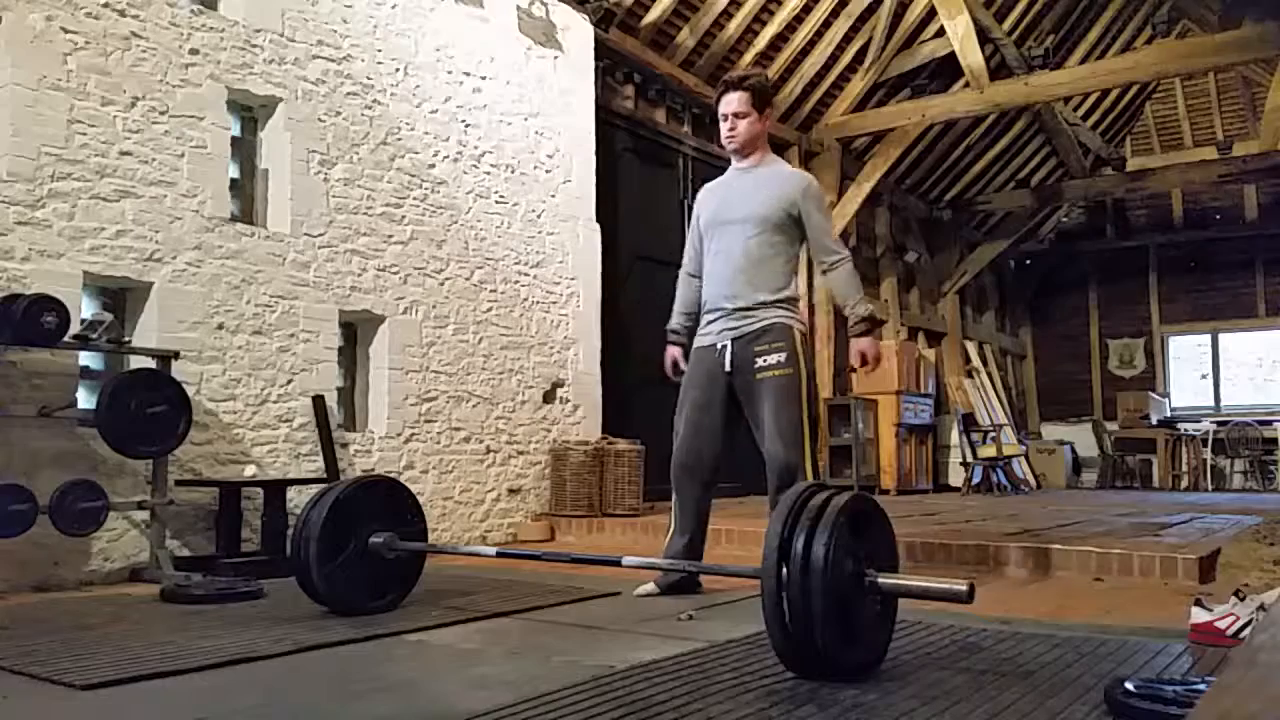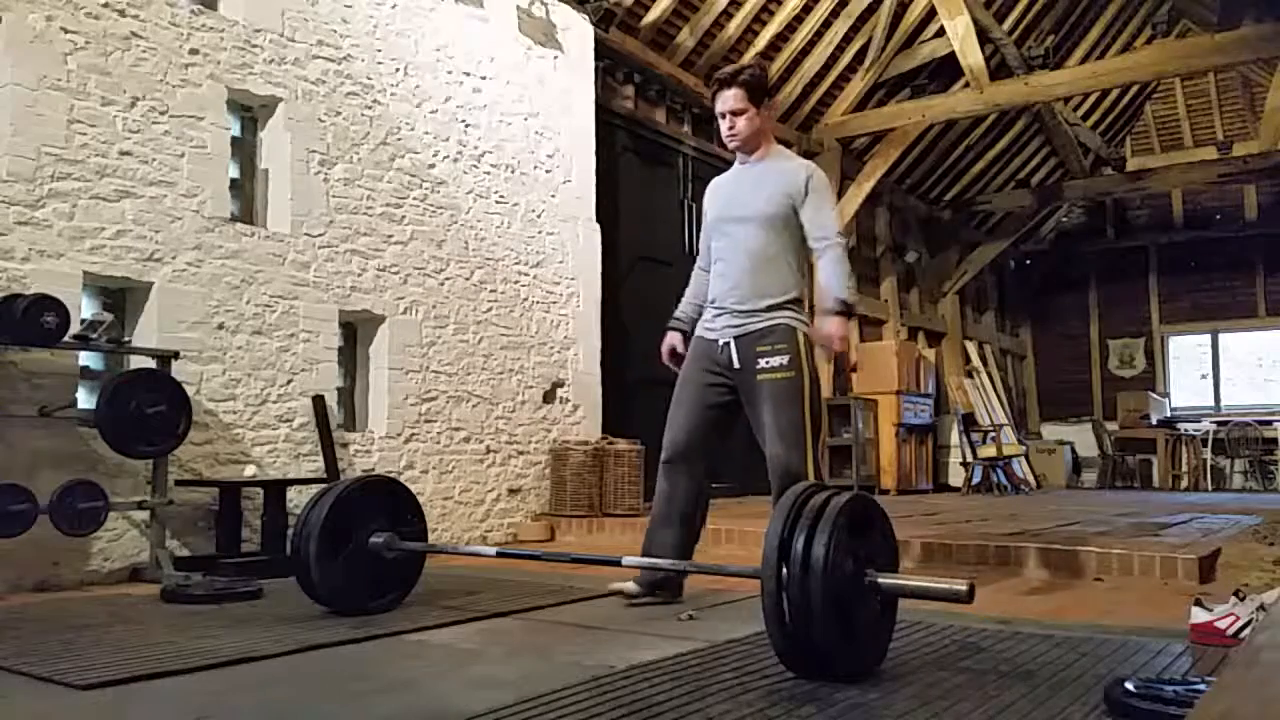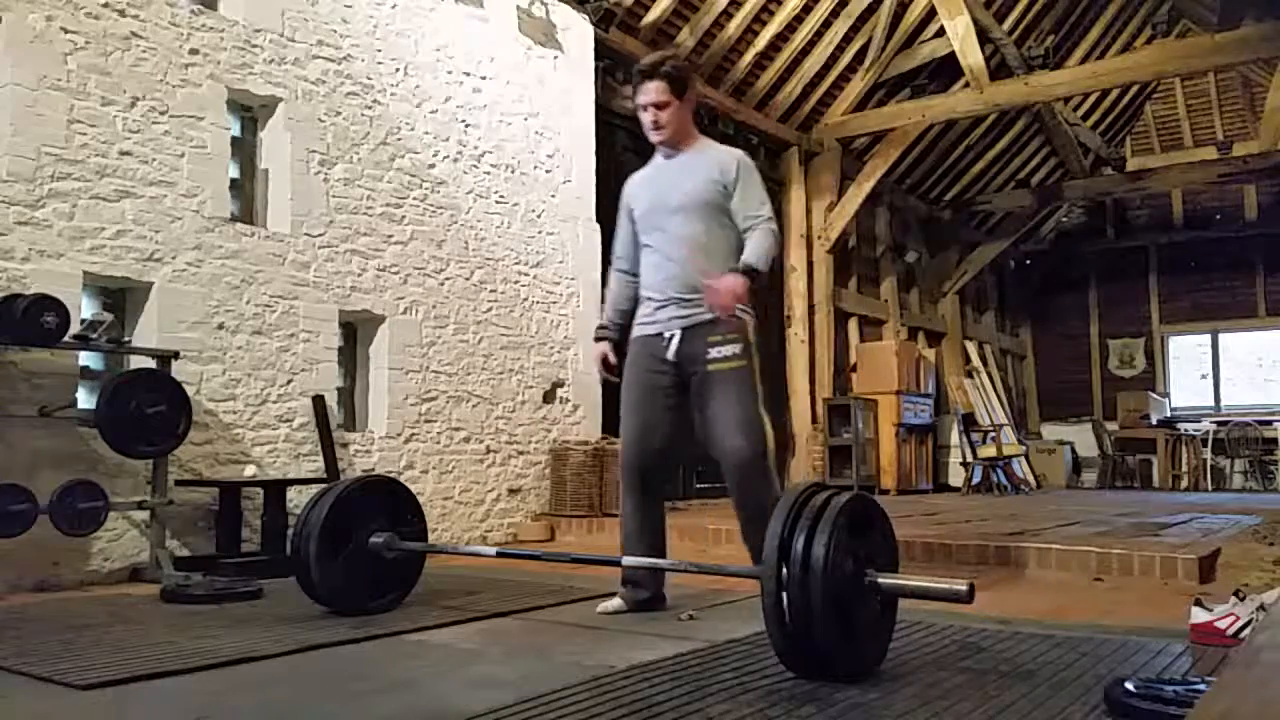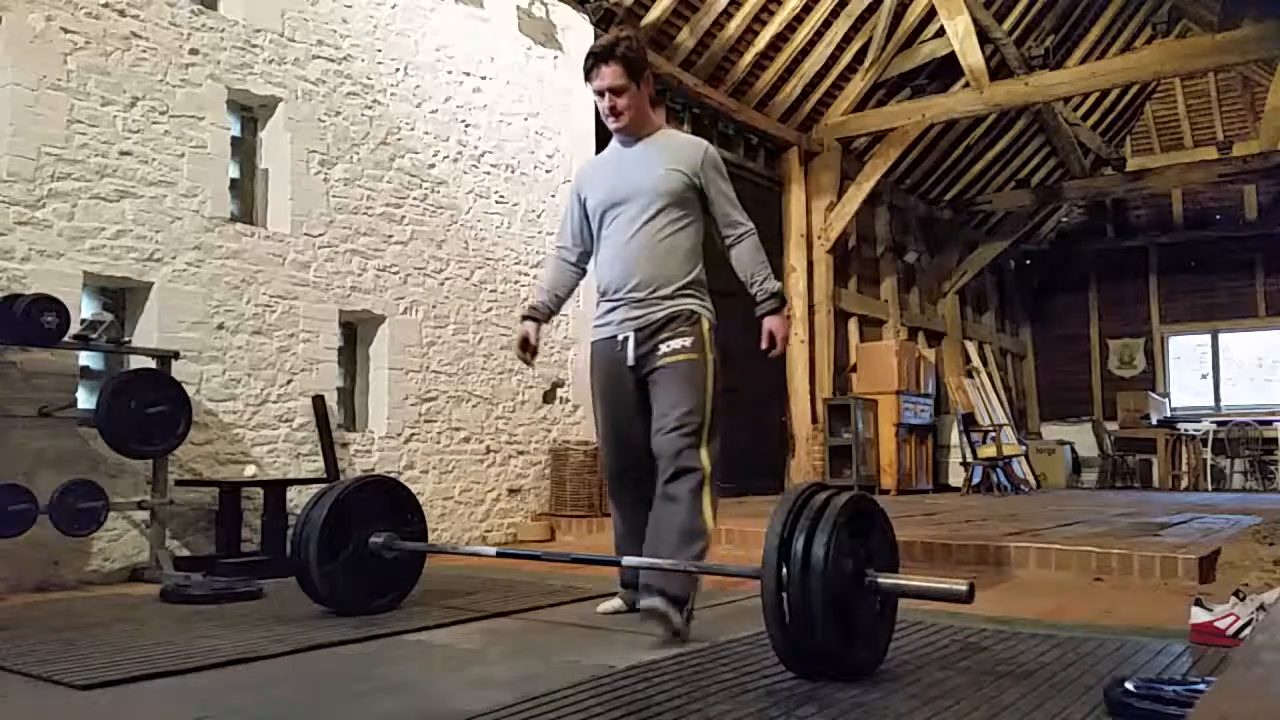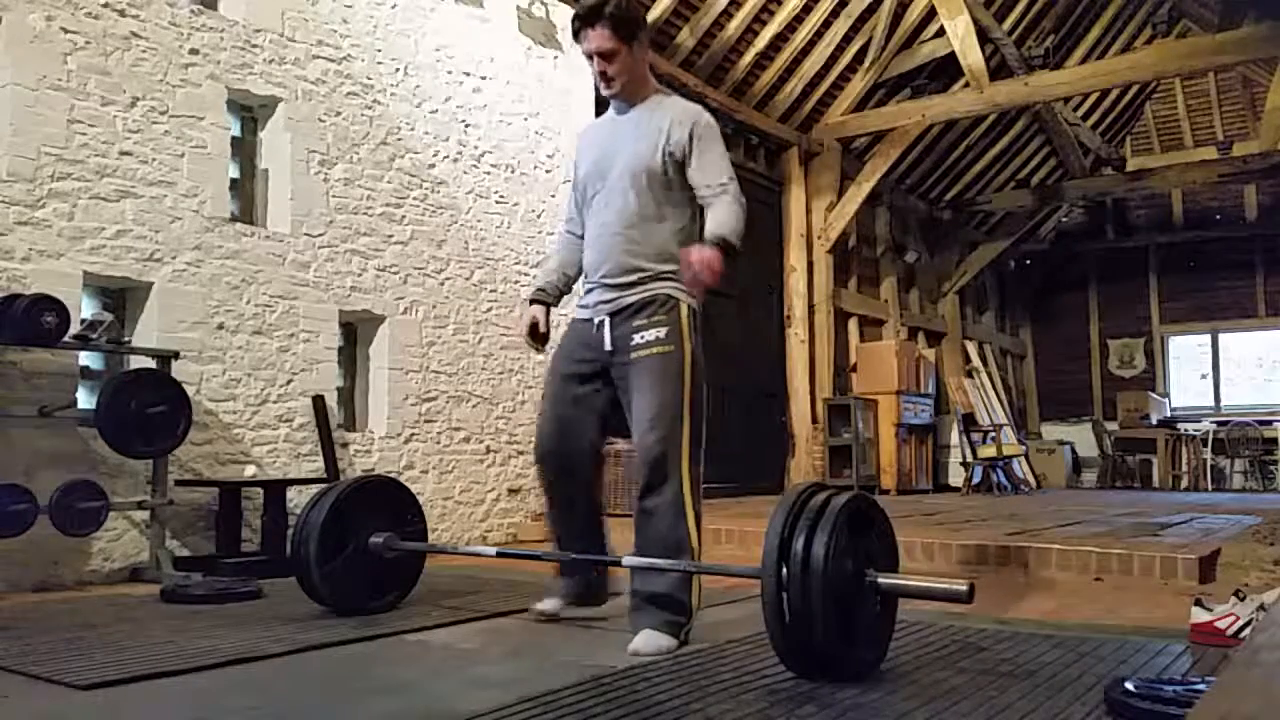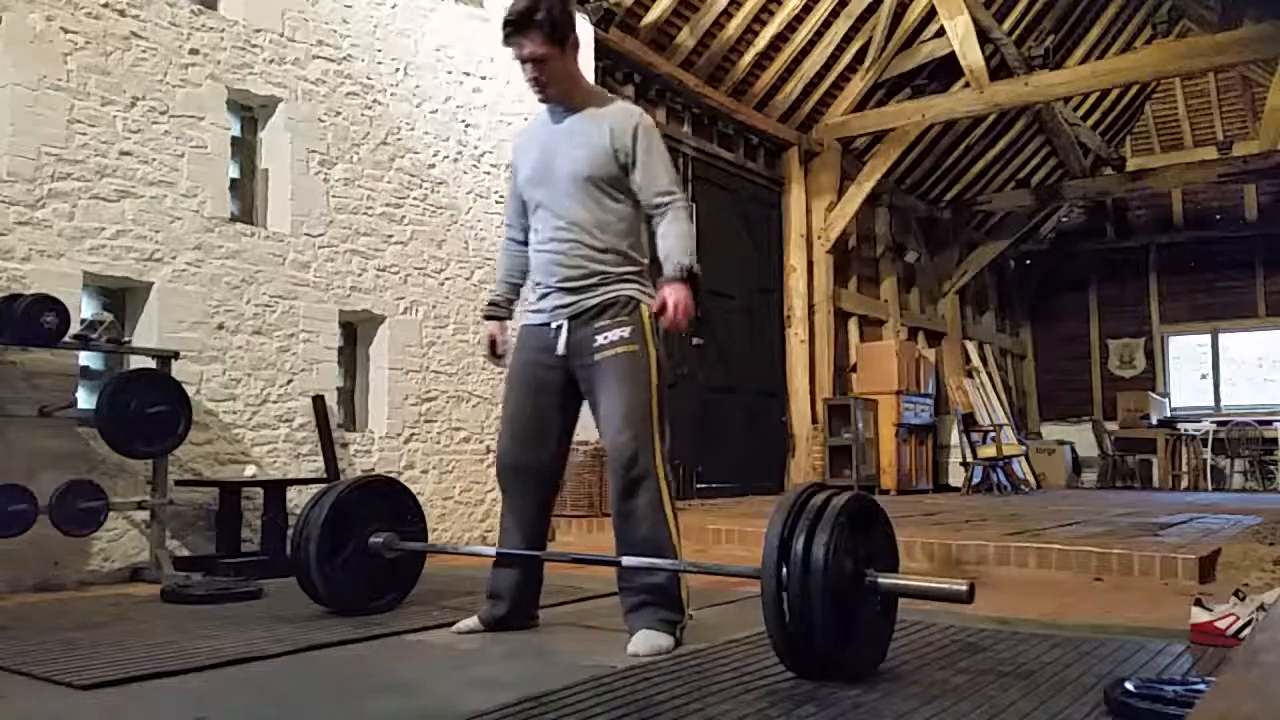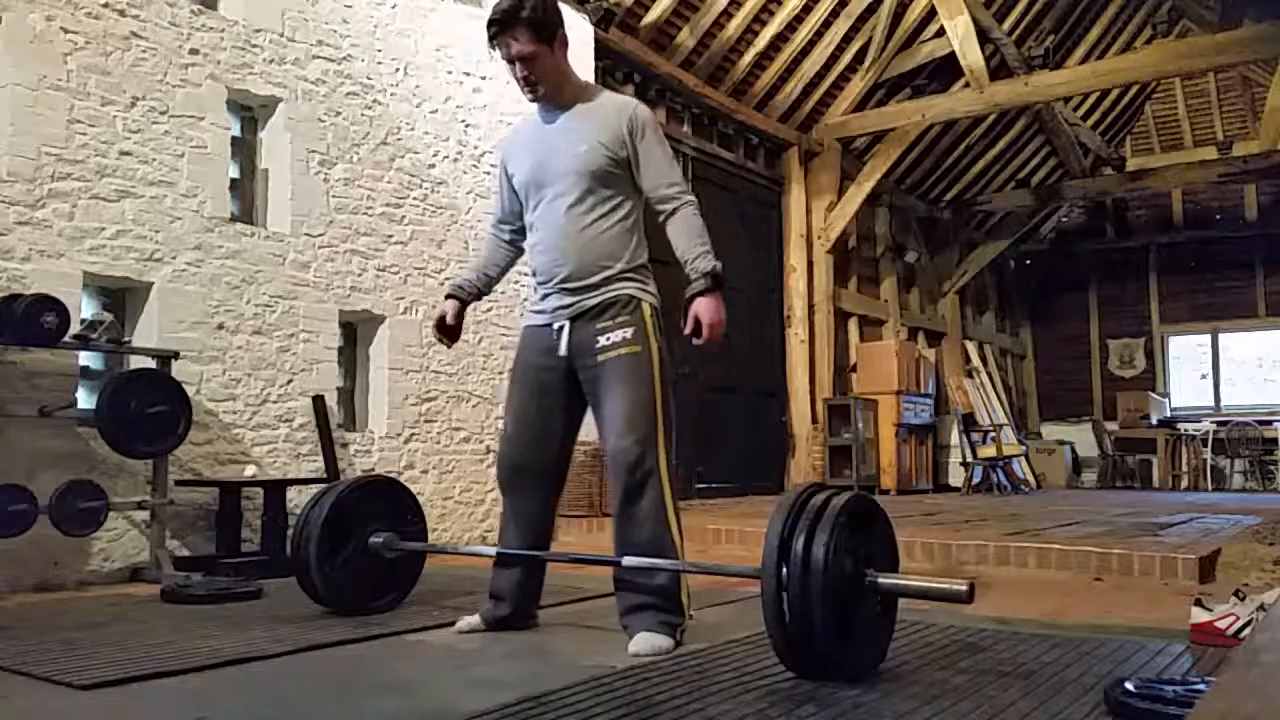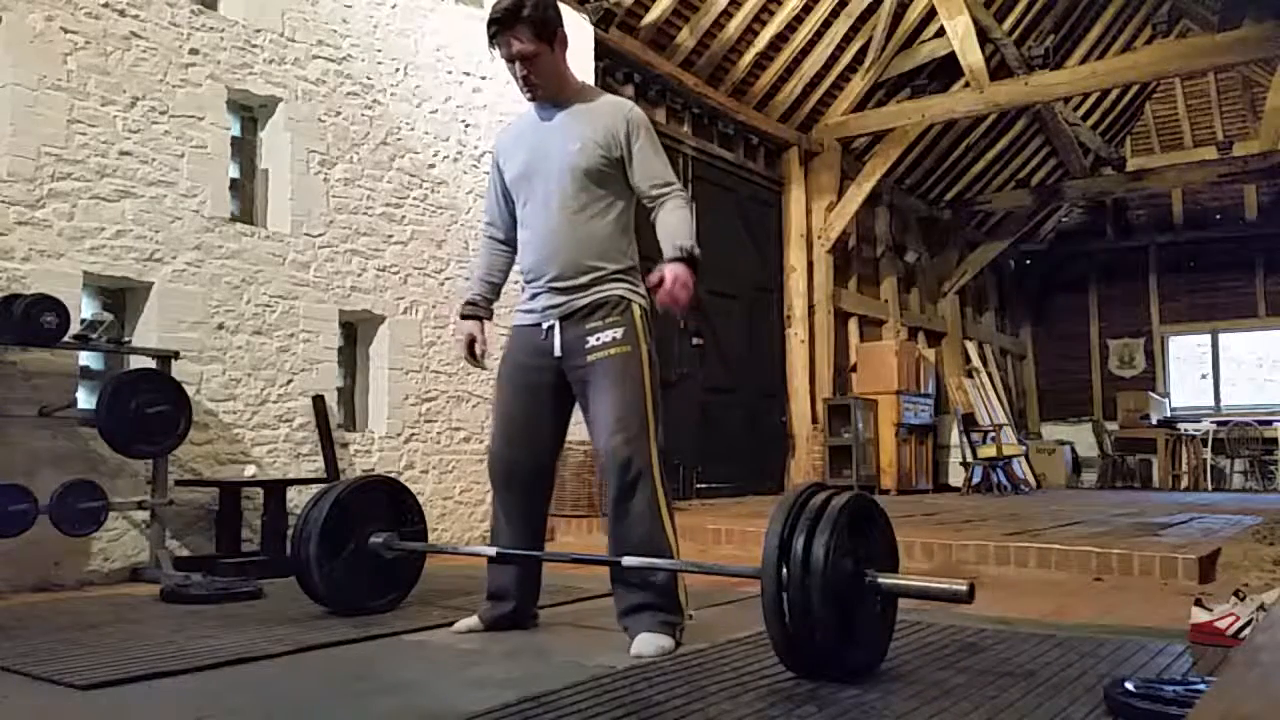
dt=0.4s
person 1, frame 1
left shoulder: (796, 185)
right shoulder: (708, 195)
left elbow: (833, 260)
left wrist: (862, 325)
right wrist: (677, 334)
left hip: (771, 336)
right hip: (710, 341)
left knee: (786, 459)
right knee: (689, 457)
right ankle: (680, 568)
person 1, frame 2
left shoulder: (801, 175)
right shoulder: (716, 189)
left elbow: (830, 245)
left wrist: (836, 309)
right wrist: (680, 323)
left hip: (773, 337)
right hip: (712, 339)
left knee: (789, 463)
right knee: (681, 452)
right ankle: (662, 572)
person 1, frame 3
left shoulder: (729, 163)
right shoulder: (636, 186)
left elbow: (761, 229)
right elbow: (625, 268)
left wrist: (743, 274)
right wrist: (606, 331)
left hip: (717, 329)
right hip: (650, 336)
left knee: (741, 450)
right knee: (639, 460)
right ankle: (642, 585)
person 1, frame 4
left shoulder: (694, 153)
right shoulder: (591, 173)
left elbow: (738, 234)
right elbow: (569, 255)
left wrist: (771, 301)
right wrist: (536, 314)
left hip: (677, 324)
right hip: (611, 334)
left knee: (678, 452)
right knee: (624, 467)
left ankle: (669, 594)
right ankle: (638, 584)
person 1, frame 5
left shoulder: (685, 120)
right shoulder: (589, 138)
left elbow: (723, 198)
left wrist: (716, 244)
right wrist: (543, 294)
left hip: (655, 310)
right hip: (587, 315)
left knee: (658, 457)
right knee: (559, 449)
left ankle: (662, 612)
right ankle: (583, 578)
person 1, frame 6
left shoulder: (627, 123)
right shoulder: (527, 142)
left elbow: (669, 207)
left wrist: (680, 277)
right wrist: (498, 308)
left hip: (616, 312)
right hip: (543, 323)
left knee: (632, 456)
right knee: (522, 462)
left ankle: (654, 612)
right ankle: (510, 601)
person 1, frame 7
left shoulder: (624, 116)
right shoulder: (515, 143)
left elbow: (675, 202)
right elbow: (504, 233)
left wrist: (705, 280)
right wrist: (461, 293)
left hip: (618, 312)
right hip: (545, 323)
left knee: (635, 458)
right knee: (523, 463)
left ankle: (653, 614)
right ankle: (511, 599)
person 1, frame 8
left shoulder: (618, 117)
right shoulder: (509, 140)
left elbow: (666, 196)
right elbow: (498, 235)
left wrist: (680, 257)
right wrist: (475, 308)
left hip: (607, 312)
right hip: (534, 322)
left knee: (626, 458)
right knee: (514, 464)
left ankle: (652, 613)
right ankle: (510, 600)
